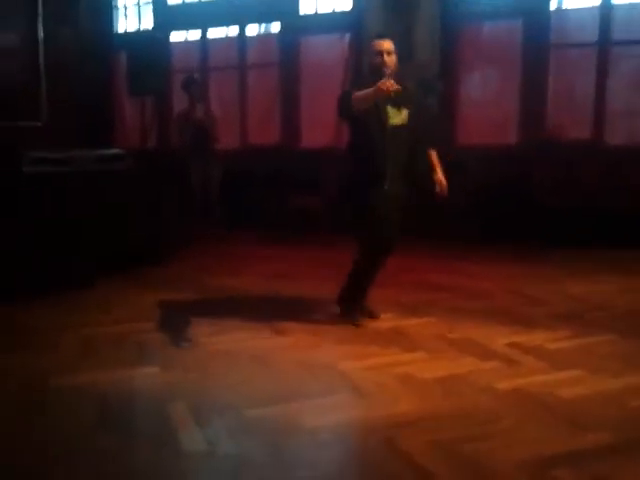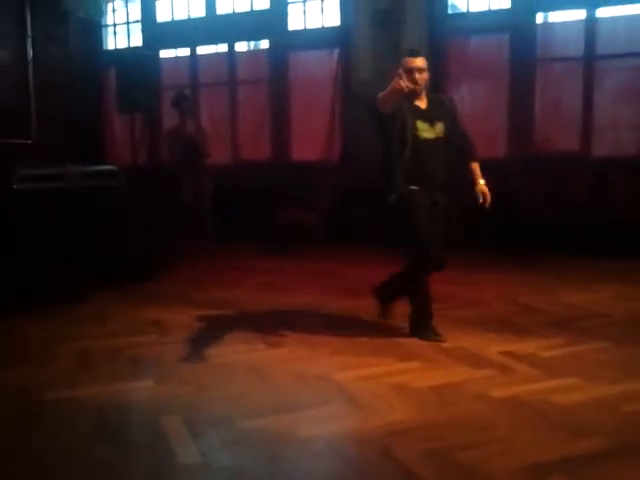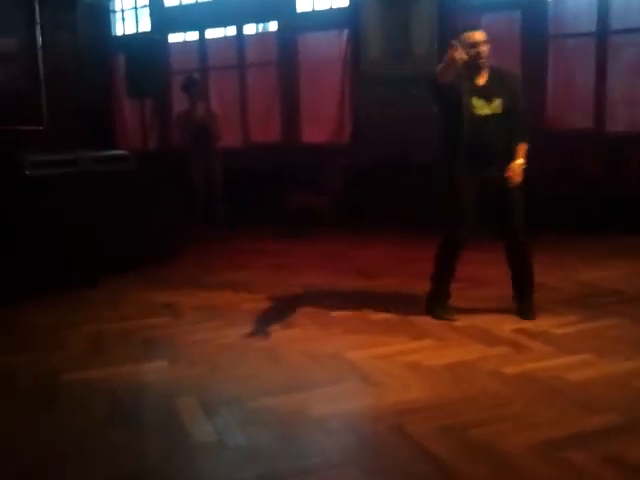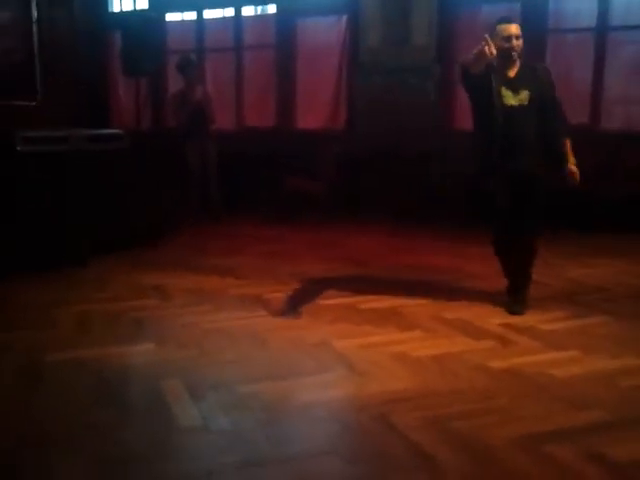
dt=0.3s
person 1, frame 1
left shoulder: (407, 92)
right shoulder: (364, 91)
left elbow: (421, 134)
right elbow: (348, 106)
left wrist: (437, 170)
right wrist: (375, 92)
left hip: (394, 180)
right hip: (371, 180)
left knee: (380, 242)
right knee: (378, 241)
left ankle: (355, 299)
right ankle: (350, 299)
person 1, frame 2
left shoulder: (445, 106)
right shoulder: (397, 106)
left elbow: (464, 146)
right elbow: (381, 106)
left wrist: (479, 179)
right wrist: (394, 90)
left hip: (439, 192)
right hip: (412, 191)
left knee: (435, 257)
right knee: (427, 255)
left ankle: (387, 291)
right ankle: (422, 321)
person 1, frame 3
left shoulder: (506, 80)
right shoulder: (455, 82)
left elbow: (520, 125)
right elbow: (440, 80)
left wrist: (519, 160)
right wrist: (452, 63)
left hip: (501, 170)
right hip: (466, 172)
left knee: (516, 236)
right knee: (455, 235)
left ankle: (524, 298)
right ankle: (437, 298)
person 1, frame 4
left shoulder: (539, 74)
right shoulder: (484, 74)
left elbow: (555, 119)
right elbow: (469, 71)
left wrist: (567, 159)
right wrist: (479, 55)
left hip: (532, 164)
right hip: (496, 164)
left knee: (526, 228)
right knee: (502, 228)
left ankle: (519, 291)
right ankle: (515, 282)
person 2, frame 1
left shoulder: (208, 113)
right shoulder: (182, 116)
left elbow: (215, 139)
right elbow: (182, 143)
left wrist: (205, 122)
right wrist: (193, 123)
left hip: (209, 158)
right hip: (193, 160)
left knee: (213, 196)
right knee: (198, 196)
person 2, frame 2
left shoulder: (199, 129)
right shoulder: (172, 133)
left elbow: (206, 154)
right elbow: (172, 159)
left wrist: (196, 137)
right wrist: (184, 138)
left hip: (201, 173)
right hip: (184, 175)
left knee: (205, 210)
right knee: (190, 211)
person 2, frame 3
left shoulder: (209, 112)
right shoulder: (182, 116)
left elbow: (217, 137)
right elbow: (183, 142)
left wrist: (206, 120)
right wrist: (195, 122)
left hip: (211, 156)
right hip: (194, 159)
left knee: (217, 193)
right knee: (200, 195)
person 2, frame 4
left shoulder: (204, 93)
right shoulder: (177, 97)
left elbow: (211, 119)
right elbow: (179, 122)
left wrist: (203, 102)
right wrist: (192, 104)
left hip: (205, 139)
right hip: (189, 141)
left knee: (211, 176)
right knee: (195, 177)
left ankle: (213, 210)
right ankle: (197, 212)
